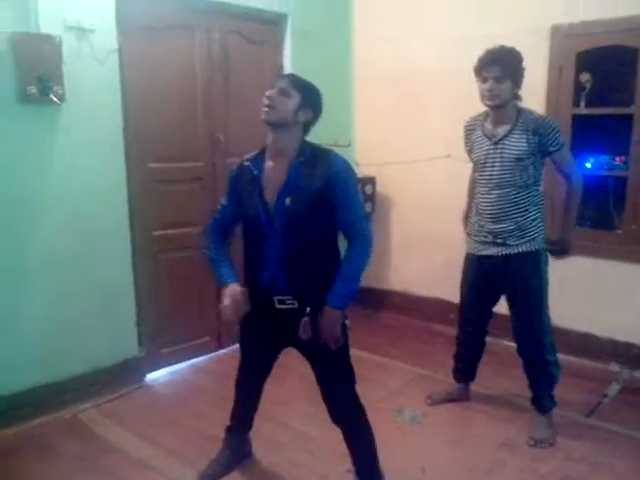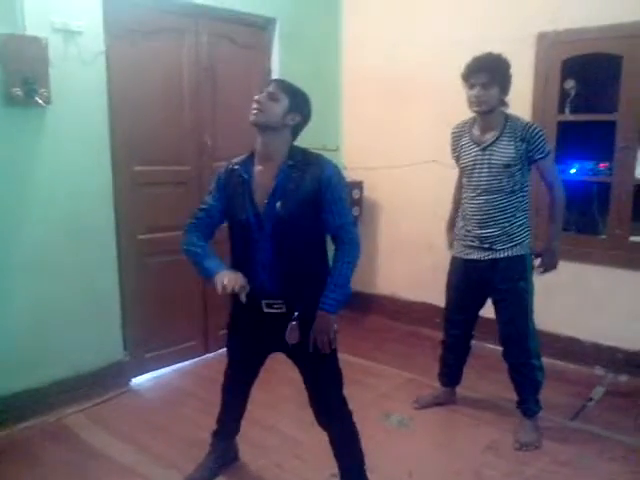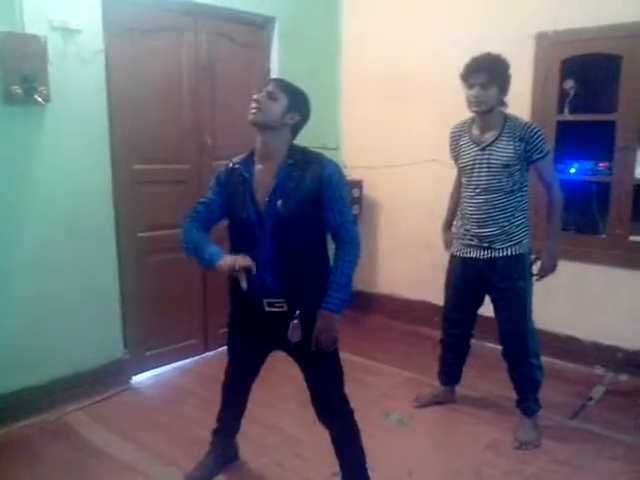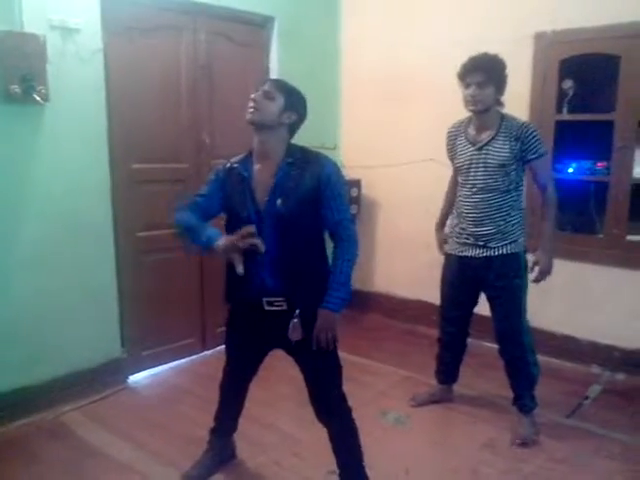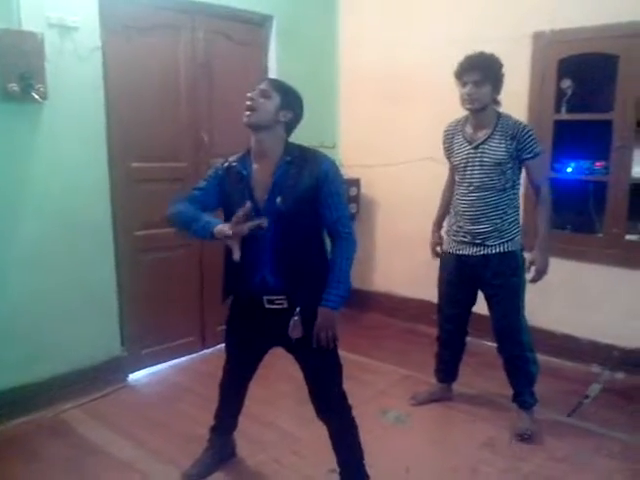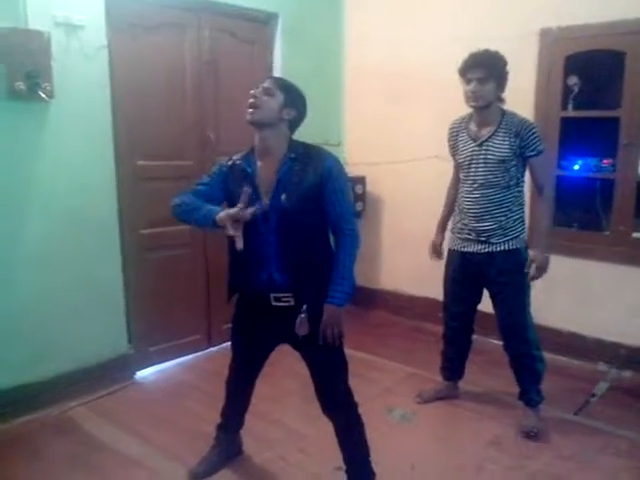
dt=0.1s
person 1, frame 1
left shoulder: (331, 169)
right shoulder: (244, 172)
left elbow: (360, 239)
right elbow: (216, 233)
left wrist: (336, 304)
right wrist: (229, 282)
left hip: (315, 308)
right hip: (261, 307)
left knee: (343, 403)
right knee: (248, 381)
right ankle: (236, 443)
person 1, frame 2
left shoulder: (320, 174)
right shoulder: (232, 176)
left elbow: (347, 243)
right elbow: (194, 231)
left wrist: (328, 308)
right wrist: (218, 270)
left hip: (303, 312)
right hip: (249, 310)
left knee: (330, 407)
right knee: (234, 385)
right ankle: (223, 447)
person 1, frame 3
left shoulder: (321, 172)
right shoulder: (232, 174)
left elbow: (348, 241)
right elbow: (192, 225)
left wrist: (331, 308)
right wrist: (219, 258)
left hip: (305, 310)
right hip: (250, 308)
left knee: (332, 406)
right knee: (235, 384)
right ankle: (223, 446)
person 1, frame 4
left shoulder: (319, 171)
right shoulder: (231, 174)
left elbow: (346, 240)
right elbow: (183, 216)
left wrist: (331, 306)
right wrist: (217, 239)
left hip: (304, 309)
right hip: (248, 307)
left knee: (330, 404)
right knee: (232, 383)
right ankle: (220, 444)
person 1, frame 5
left shoulder: (317, 169)
right shoulder: (229, 172)
left elbow: (343, 237)
right elbow: (179, 210)
left wrist: (330, 303)
right wrist: (217, 228)
left hip: (304, 307)
right hip: (248, 306)
left knee: (330, 402)
right knee: (232, 381)
right ankle: (221, 443)
person 1, frame 6
left shoulder: (321, 166)
right shoulder: (234, 170)
left elbow: (347, 235)
right elbow: (181, 204)
left wrist: (335, 301)
right wrist: (219, 214)
left hip: (310, 304)
right hip: (254, 303)
left knee: (336, 399)
right knee: (238, 379)
right ankle: (227, 440)
person 2, frame 1
left shoulder: (539, 127)
right shoulder: (472, 128)
left elbow: (573, 179)
left wrist: (566, 234)
left hip: (524, 251)
right hip: (479, 248)
left knee: (532, 332)
right knee: (470, 322)
left ankle: (543, 410)
right ankle: (461, 384)
person 2, frame 2
left shoulder: (526, 134)
right shoulder: (459, 135)
left elbow: (555, 189)
left wrist: (552, 244)
right wrist: (450, 225)
left hip: (510, 256)
right hip: (465, 254)
left knee: (518, 337)
right knee: (455, 326)
left ankle: (529, 414)
right ankle: (447, 388)
person 2, frame 3
left shoulder: (525, 134)
right shoulder: (458, 134)
left elbow: (553, 190)
left wrist: (551, 247)
right wrist: (447, 225)
left hip: (509, 255)
right hip: (464, 252)
left knee: (517, 336)
right knee: (454, 325)
left ankle: (529, 413)
right ankle: (447, 386)
person 2, frame 4
left shoulder: (521, 134)
right shoulder: (455, 134)
left elbow: (547, 191)
left wrist: (545, 248)
right wrist: (440, 224)
left hip: (505, 254)
right hip: (460, 251)
left knee: (513, 333)
right knee: (451, 323)
left ankle: (525, 410)
right ankle: (444, 385)
person 2, frame 5
left shoulder: (517, 133)
right shoulder: (452, 133)
left elbow: (541, 191)
left wrist: (541, 247)
right wrist: (437, 227)
left hip: (502, 252)
right hip: (457, 249)
left knee: (511, 331)
right knee: (449, 322)
left ankle: (525, 406)
right ankle: (444, 384)
person 2, frame 6
left shoulder: (521, 130)
right shoulder: (456, 131)
left elbow: (544, 189)
left wrist: (541, 246)
right wrist: (440, 228)
left hip: (506, 250)
right hip: (462, 247)
left knee: (516, 329)
right knee: (455, 320)
left ankle: (532, 403)
right ankle: (450, 382)
